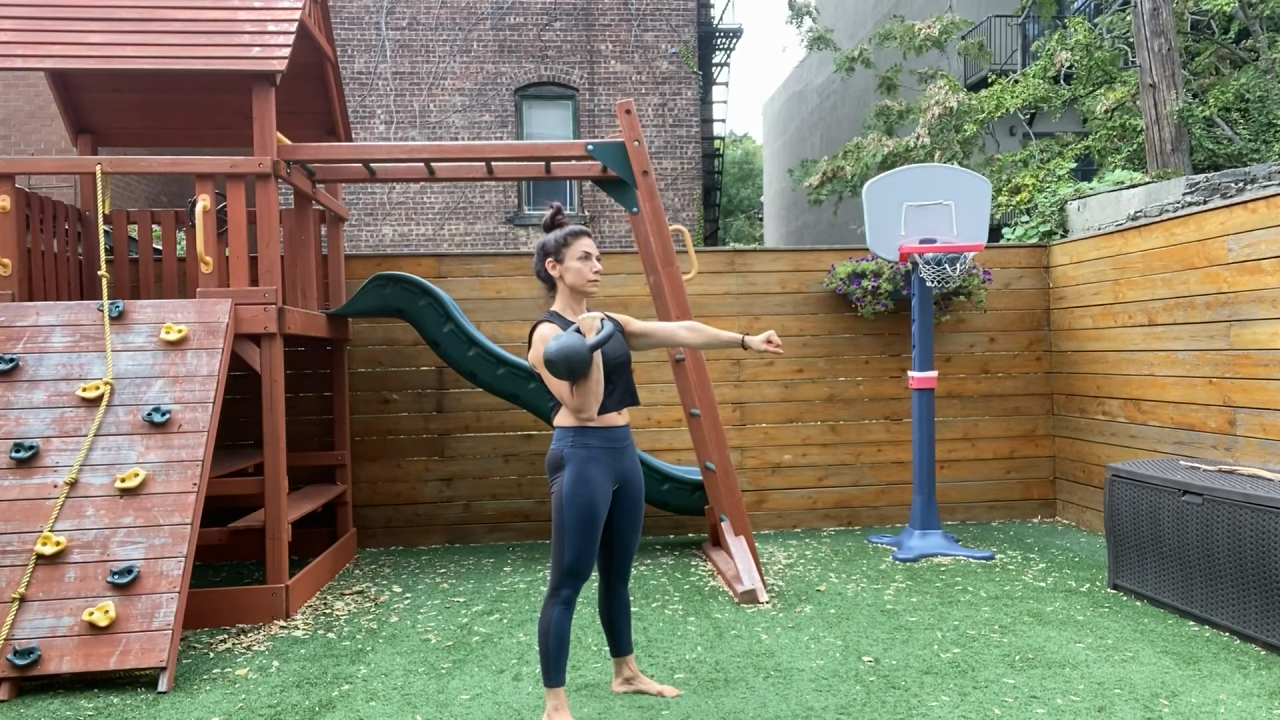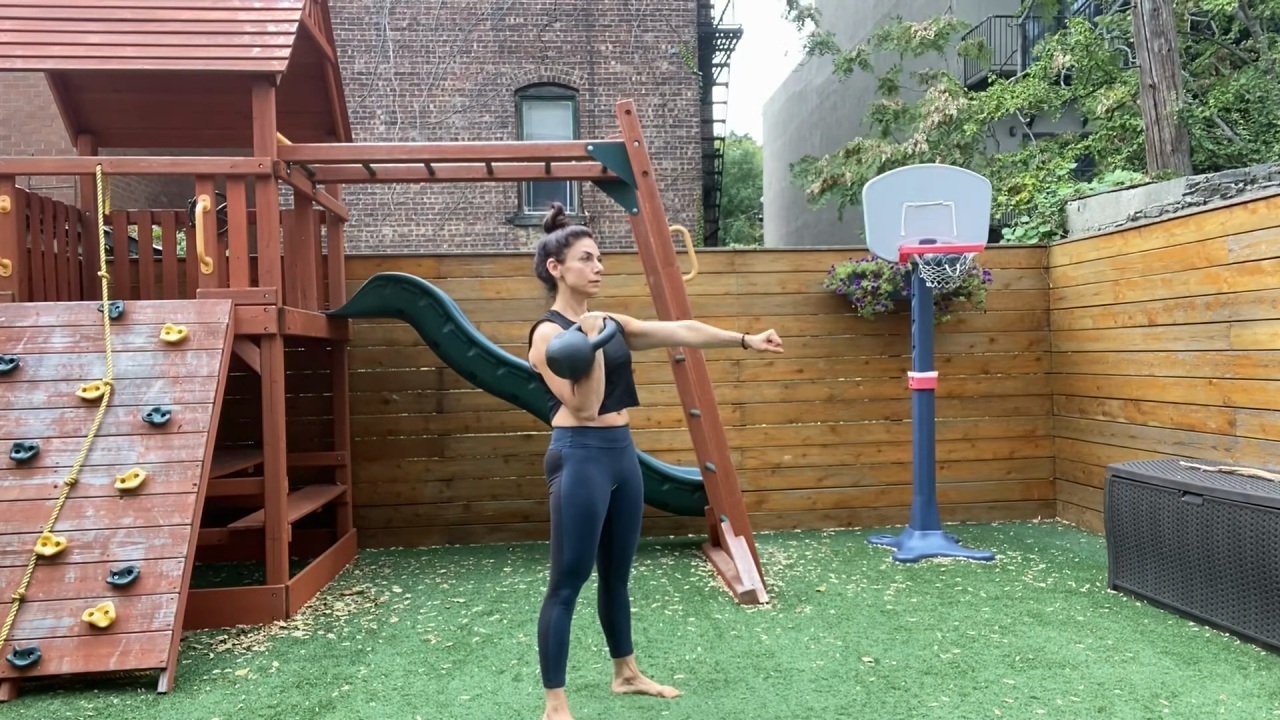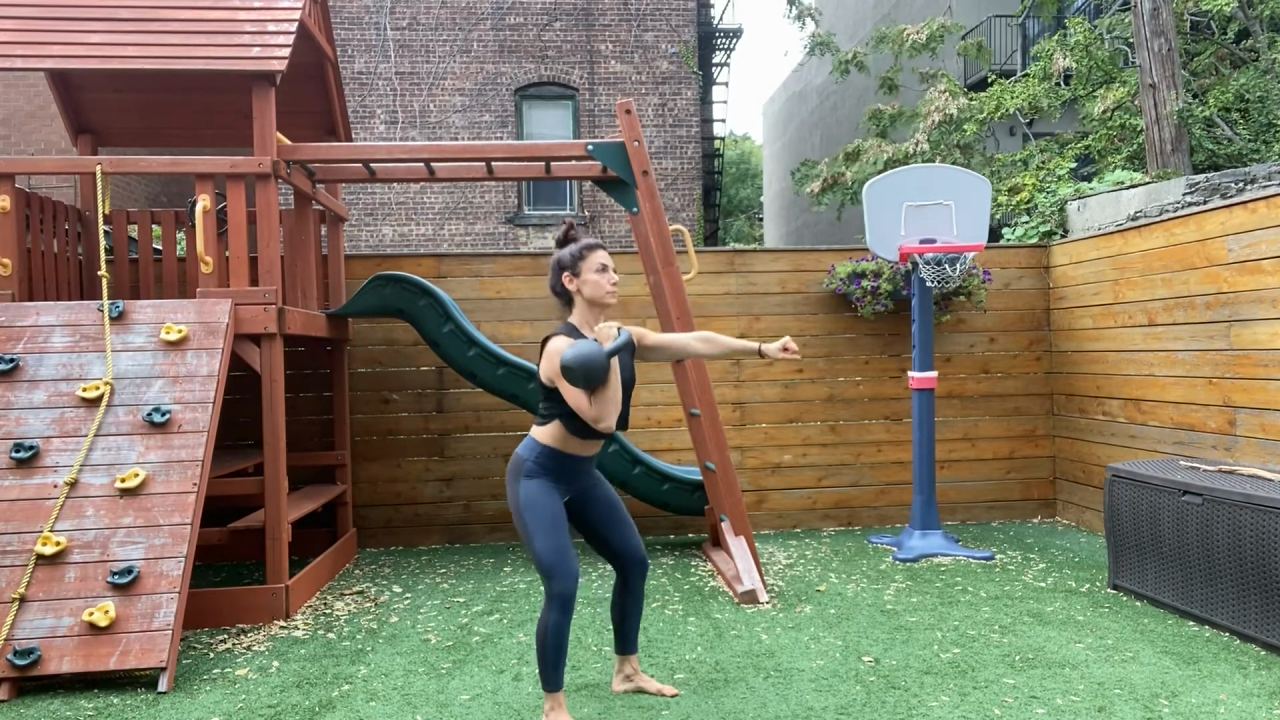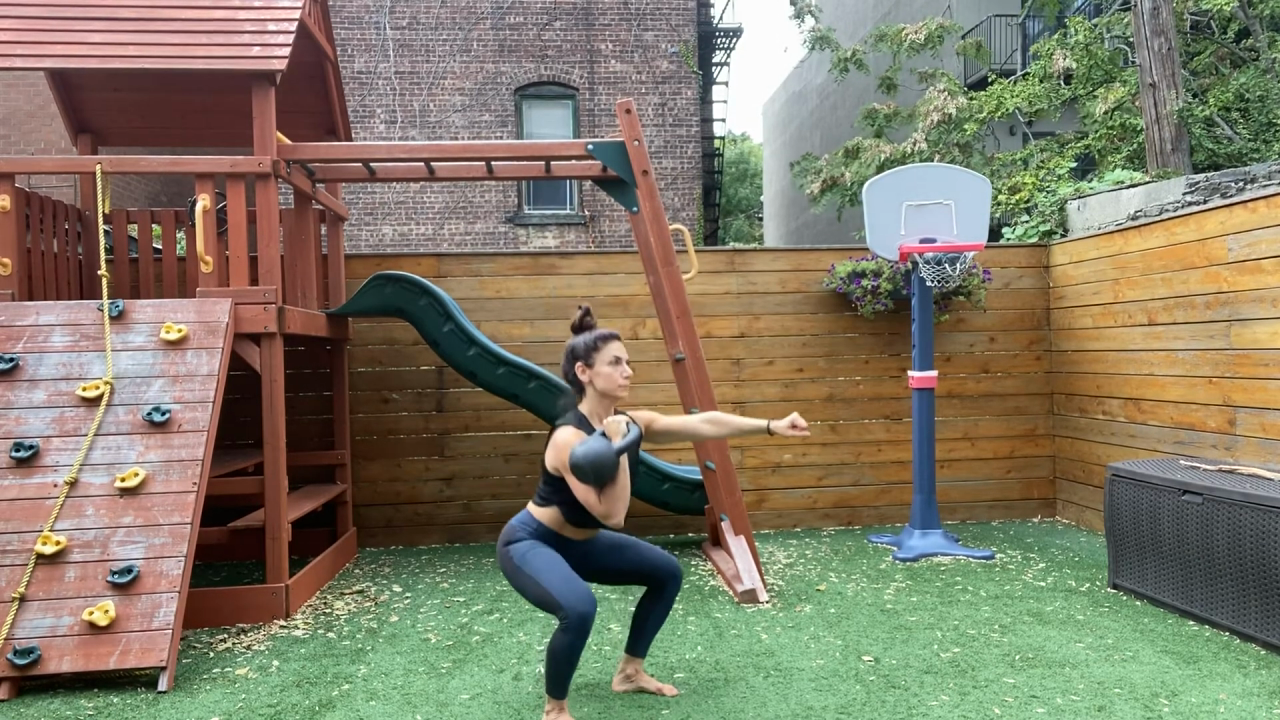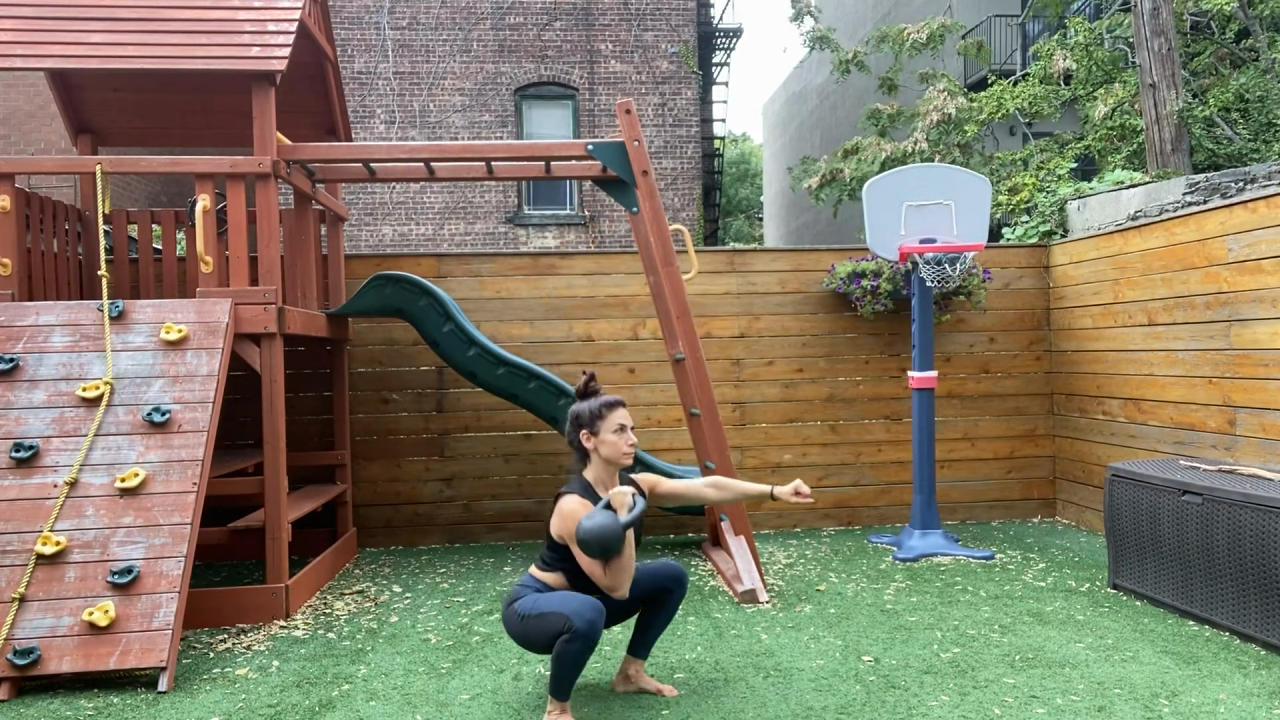
dt=0.5s
person 1, frame 1
left shoulder: (610, 322)
right shoulder: (548, 334)
left elbow: (681, 332)
right elbow: (584, 407)
left wrist: (746, 340)
right wrist: (589, 342)
left hip: (622, 452)
right hip: (581, 456)
left knee: (618, 574)
right knee: (568, 582)
left ankle: (626, 672)
person 1, frame 2
left shoulder: (608, 322)
right shoulder: (548, 334)
left elbow: (681, 331)
right elbow: (585, 406)
left wrist: (745, 339)
right wrist: (591, 343)
left hip: (621, 454)
right hip: (580, 457)
left knee: (617, 574)
right knee: (568, 583)
left ankle: (626, 672)
person 1, frame 3
left shoulder: (621, 336)
right shoulder: (561, 346)
left elbow: (694, 342)
right elbow: (602, 419)
left wrist: (761, 348)
right wrist: (606, 354)
left hip: (582, 473)
right hip: (540, 473)
left knee: (633, 562)
right knee: (562, 585)
left ankle: (627, 670)
person 1, frame 4
left shoulder: (629, 423)
right shoulder: (568, 437)
left elbow: (705, 424)
right elbow: (612, 514)
left wrist: (773, 426)
right wrist: (617, 448)
left hip: (580, 543)
right hip: (529, 544)
left knee: (666, 572)
right knee: (579, 607)
left ankle: (630, 671)
person 1, frame 5
left shoulder: (634, 486)
right shoulder: (574, 505)
left elbow: (709, 488)
right elbow: (618, 589)
left wrist: (776, 491)
right wrist: (622, 518)
right hip: (531, 604)
left knee: (672, 576)
right knee: (587, 615)
left ankle: (630, 671)
